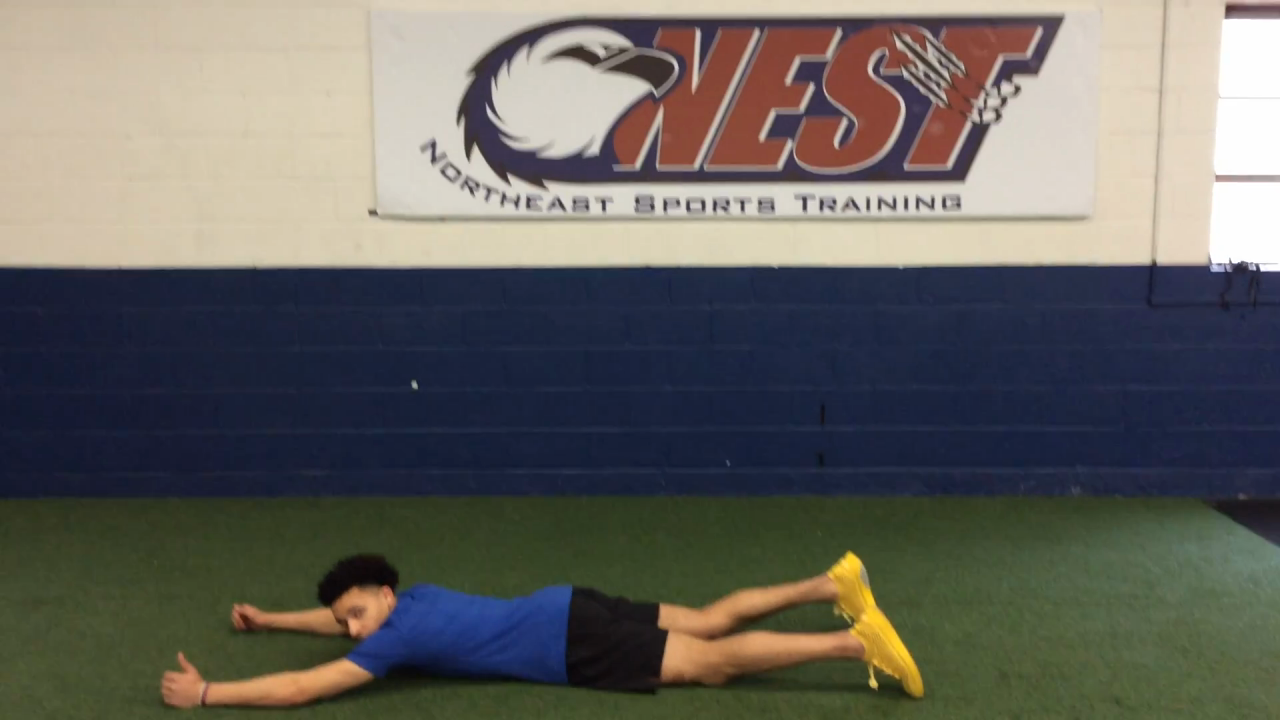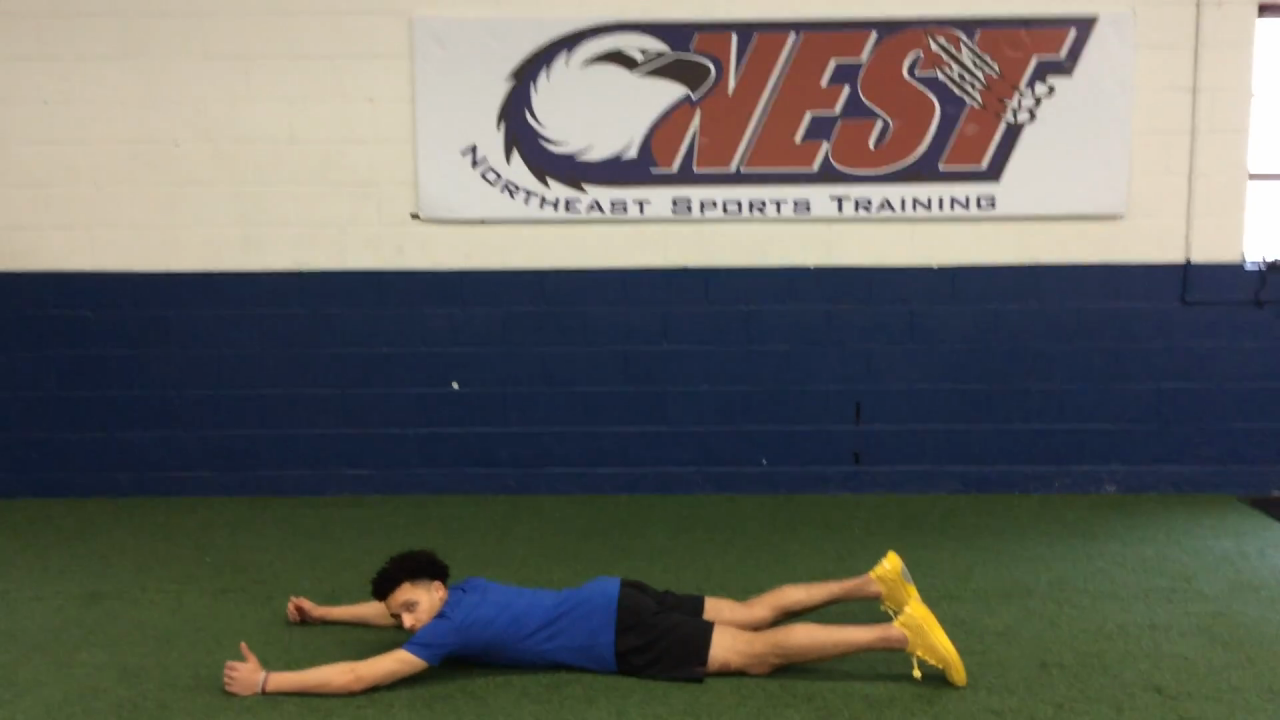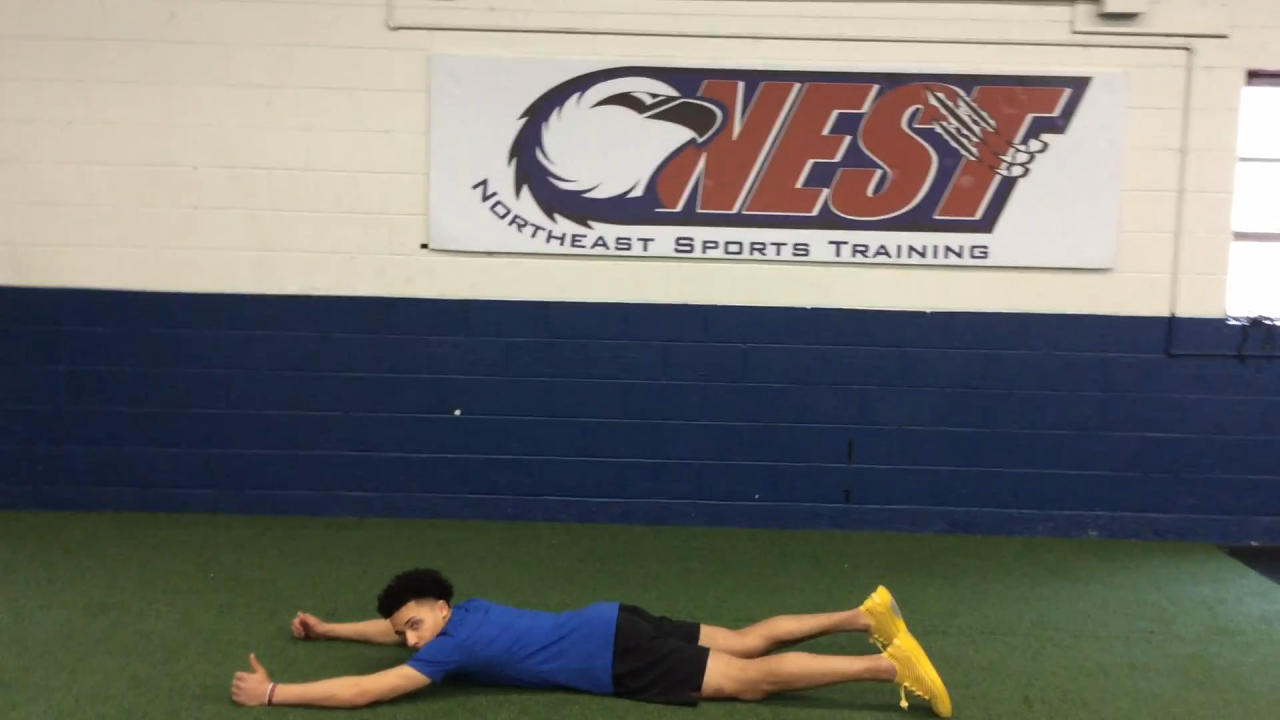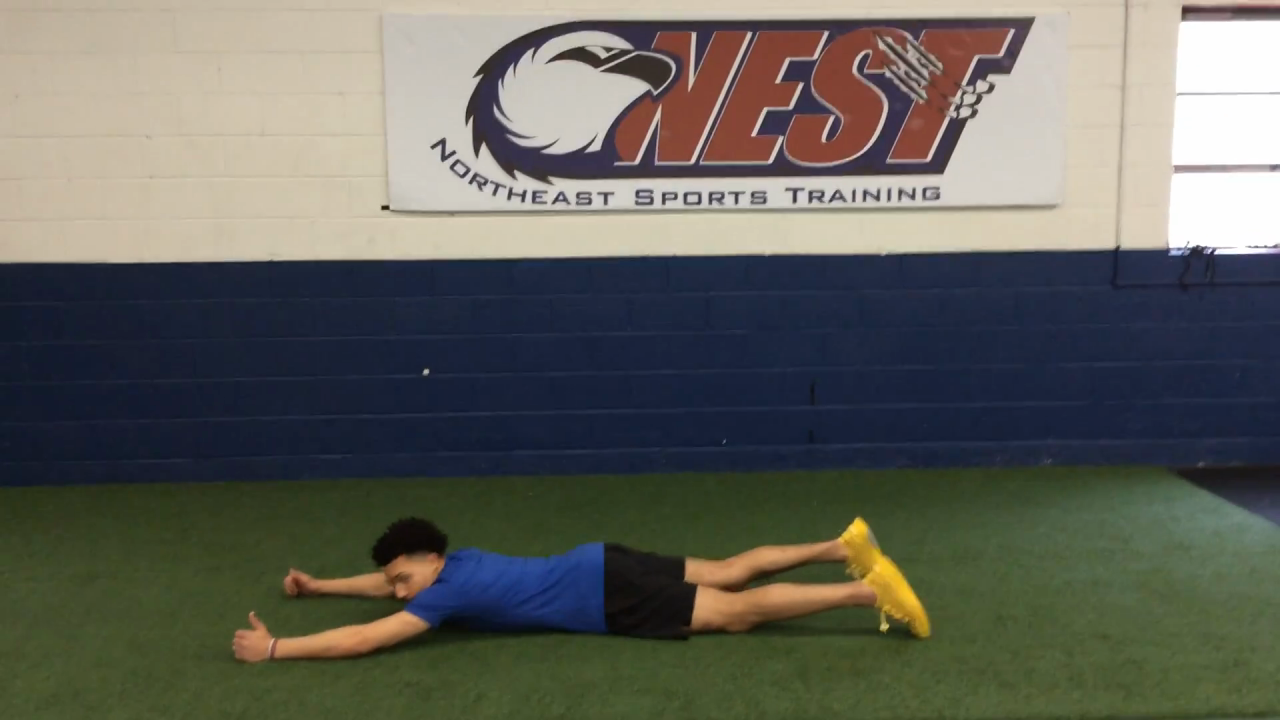
dt=0.7s
person 1, frame 1
left shoulder: (398, 634)
right shoulder: (409, 601)
left elbow: (300, 691)
right elbow: (344, 616)
left wrist: (206, 694)
right wrist: (268, 619)
left hip: (573, 646)
right hip: (570, 611)
left knee: (711, 663)
right knee: (710, 622)
left ankle: (855, 641)
right ankle: (831, 584)
person 1, frame 2
left shoulder: (451, 626)
right shoulder: (462, 592)
left elbow: (356, 679)
right elbow: (393, 608)
left wrist: (267, 683)
right wrist: (324, 612)
left hip: (621, 636)
right hip: (616, 604)
left knee: (756, 653)
right knee: (753, 612)
left ankle: (898, 632)
right ankle: (874, 581)
person 1, frame 3
left shoulder: (453, 644)
right shoulder: (461, 612)
right elbow: (397, 625)
right wrist: (326, 628)
left hip: (617, 660)
right hip: (614, 627)
right knee: (745, 643)
right ankle: (863, 617)
person 1, frame 4
left shoulder: (448, 592)
right shoulder: (451, 561)
left elbow: (361, 640)
right elbow: (386, 582)
left wrist: (275, 649)
right wrist: (318, 585)
left hip: (607, 598)
right hip: (601, 568)
left knee: (736, 612)
right knee: (727, 572)
left ankle: (867, 590)
right ankle: (841, 547)
